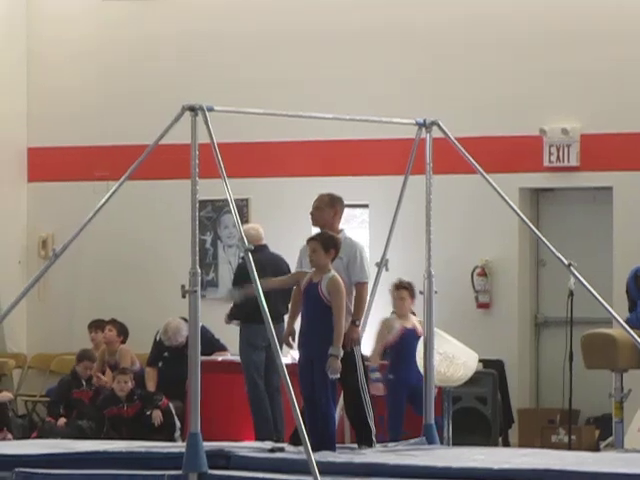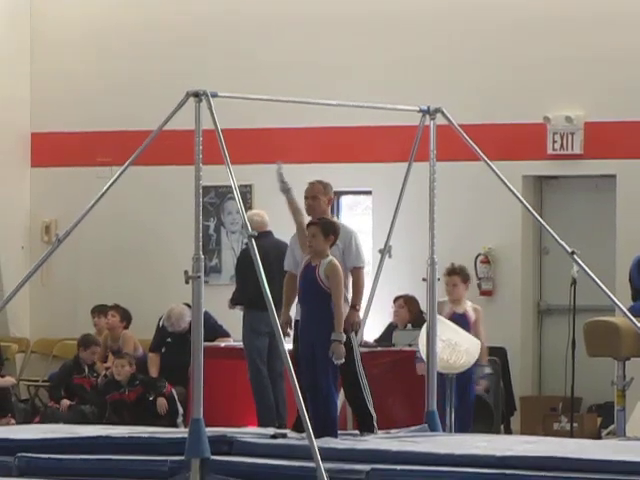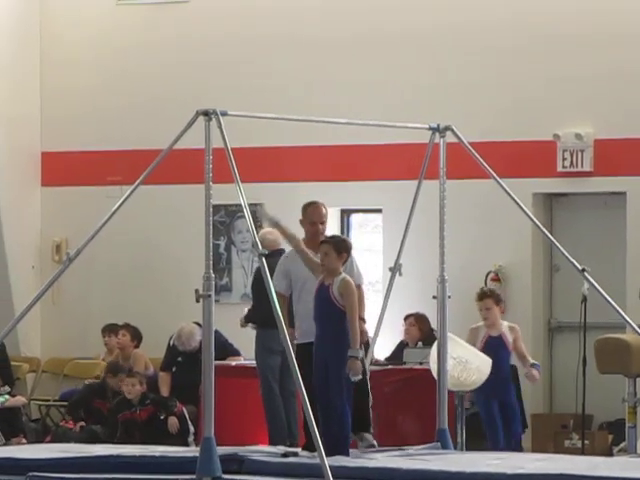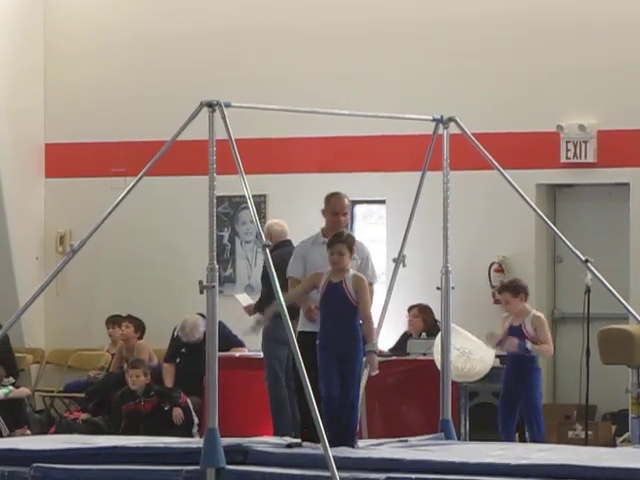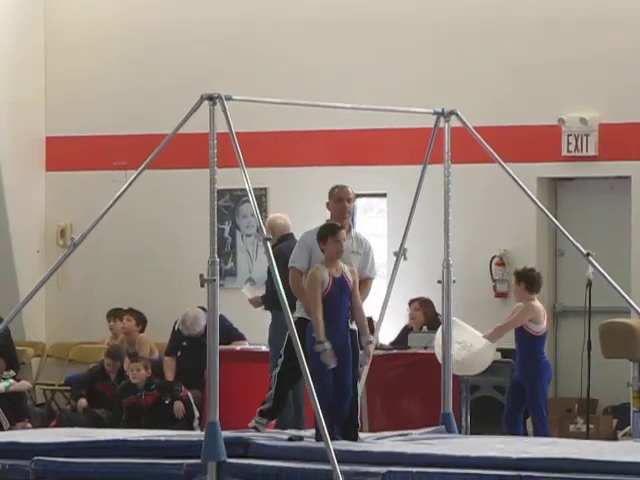
dt=0.4s
person 1, frame 1
left shoulder: (352, 248)
right shoulder: (307, 249)
left elbow: (361, 288)
right elbow: (299, 289)
left wrist: (355, 324)
right wrist: (290, 323)
left hip: (341, 331)
left knee: (353, 387)
left ankle: (366, 439)
right ankle: (303, 438)
person 1, frame 2
left shoulder: (345, 234)
right shoulder: (298, 238)
left elbow: (357, 273)
right elbow: (291, 276)
left wrist: (354, 309)
right wrist: (285, 311)
left knee: (350, 373)
left ankle: (367, 425)
right ankle: (304, 425)
person 1, frame 3
right shoulder: (289, 259)
left elbow: (357, 289)
right elbow: (281, 297)
left wrist: (360, 321)
right wrist: (285, 327)
right hip: (306, 338)
right knee: (311, 395)
right ankle: (313, 445)
person 1, frame 4
left shoulder: (359, 249)
right shoulder: (305, 247)
left elbow: (368, 286)
right elbow: (294, 283)
right wrist: (305, 304)
right hip: (311, 328)
right knee: (306, 383)
right ankle: (310, 435)
person 1, frame 5
left shoulder: (362, 244)
right shoulder: (310, 238)
left elbow: (367, 281)
right elbow: (295, 274)
right wrist: (305, 299)
right hip: (308, 316)
right knee: (288, 365)
left ankle: (349, 431)
right ankle: (267, 413)
person 2, frame 1
left shoulder: (334, 282)
right shoulder: (304, 277)
left elbow: (339, 320)
right elbow: (275, 282)
left wrist: (335, 353)
right wrist: (248, 289)
left hip: (322, 350)
right hip: (306, 348)
left knee: (324, 400)
right knee: (310, 400)
left ankle: (327, 448)
right ankle: (315, 446)
person 2, frame 2
left shoulder: (332, 267)
right shoulder: (308, 257)
left elbow: (338, 307)
right elbow: (298, 221)
left wrist: (338, 339)
right wrist: (287, 192)
left hip: (323, 327)
right hip: (306, 327)
left knee: (326, 381)
right knee: (310, 385)
left ankle: (329, 434)
right ankle: (316, 431)
person 2, frame 3
left shoulder: (346, 284)
right shoulder: (320, 275)
left elbow: (353, 321)
right elbow: (301, 249)
left wrist: (355, 355)
right wrist: (279, 227)
left hip: (339, 351)
right hip: (321, 348)
left knee: (340, 402)
right knee: (323, 403)
left ankle: (341, 453)
right ankle: (327, 452)
person 2, frame 4
left shoulder: (358, 281)
right shoulder: (319, 278)
left elbow: (366, 318)
right elbow: (290, 297)
left wrist: (371, 350)
right wrist: (267, 315)
left hip: (351, 345)
right hip: (326, 344)
left knee: (349, 397)
right knee: (330, 394)
left ankle: (347, 445)
right ankle: (331, 443)
person 2, frame 5
left shoulder: (351, 273)
right shoulder: (316, 274)
left elbow: (357, 309)
right elbow: (316, 313)
left wrist: (367, 340)
right wrist: (322, 345)
left hip: (343, 337)
right hip: (321, 338)
left knee: (345, 389)
right knee: (325, 389)
left ankle: (338, 437)
right ankle: (324, 439)
person 3, frame 1
left shoulder: (246, 266)
right shoulder: (281, 262)
left elbow: (243, 304)
right elbow: (290, 296)
left wrist: (231, 316)
left hip: (253, 328)
right hip: (277, 326)
left knee: (256, 385)
right knee: (274, 384)
left ankle: (265, 435)
right ankle: (278, 434)
person 3, frame 2
left shoulder: (249, 252)
right shoulder: (284, 248)
left elbow: (244, 289)
left wrist: (234, 301)
left hip: (257, 314)
right hip: (280, 313)
left knee: (259, 371)
right knee: (277, 370)
left ankle: (267, 421)
right ankle: (280, 421)
person 3, frame 3
left shoulder: (264, 270)
left elbow: (260, 308)
left wrist: (247, 319)
left hip: (269, 334)
left knee: (271, 389)
right knee: (288, 389)
left ankle: (279, 440)
right ankle: (292, 439)
person 3, frame 4
left shoulder: (273, 259)
left elbow: (271, 298)
left wrist: (255, 308)
left hip: (278, 324)
left knee: (277, 380)
right knee: (293, 380)
left ankle: (284, 432)
right ankle: (296, 431)
person 3, frame 5
left shoulder: (279, 251)
left elbow: (278, 290)
left wrist: (262, 300)
left hip: (284, 318)
left ankle: (285, 423)
right ankle: (297, 423)
person 4, frame 1
left shoulder: (418, 324)
right shoulder: (389, 323)
right elbow: (376, 353)
right wrist: (375, 378)
left hip: (416, 377)
right hip: (396, 378)
right knee: (396, 427)
person 4, frame 2
left shoulder: (475, 311)
right shoulder: (440, 307)
left elbow: (481, 343)
left wrist: (483, 373)
left knee: (464, 416)
right knee: (446, 411)
person 4, frame 3
left shoulder: (512, 330)
right shoulder: (475, 331)
left elbow: (523, 357)
left wrist: (533, 367)
left hip: (506, 388)
right hip: (484, 390)
left knee: (514, 436)
right knee: (496, 438)
person 4, frame 4
left shoulder: (537, 319)
right shoulder: (507, 319)
left elbow: (548, 348)
right elbow: (501, 343)
left wrist: (523, 346)
right wrist: (499, 342)
left hip: (530, 377)
right hip: (510, 377)
left knee: (534, 427)
right knee: (505, 426)
person 4, frame 5
left shoulder: (532, 307)
right shoulder: (521, 308)
left elbow: (503, 330)
right elbow: (503, 328)
left hip: (537, 371)
right hip: (522, 370)
left knee: (538, 420)
right knee: (510, 418)
